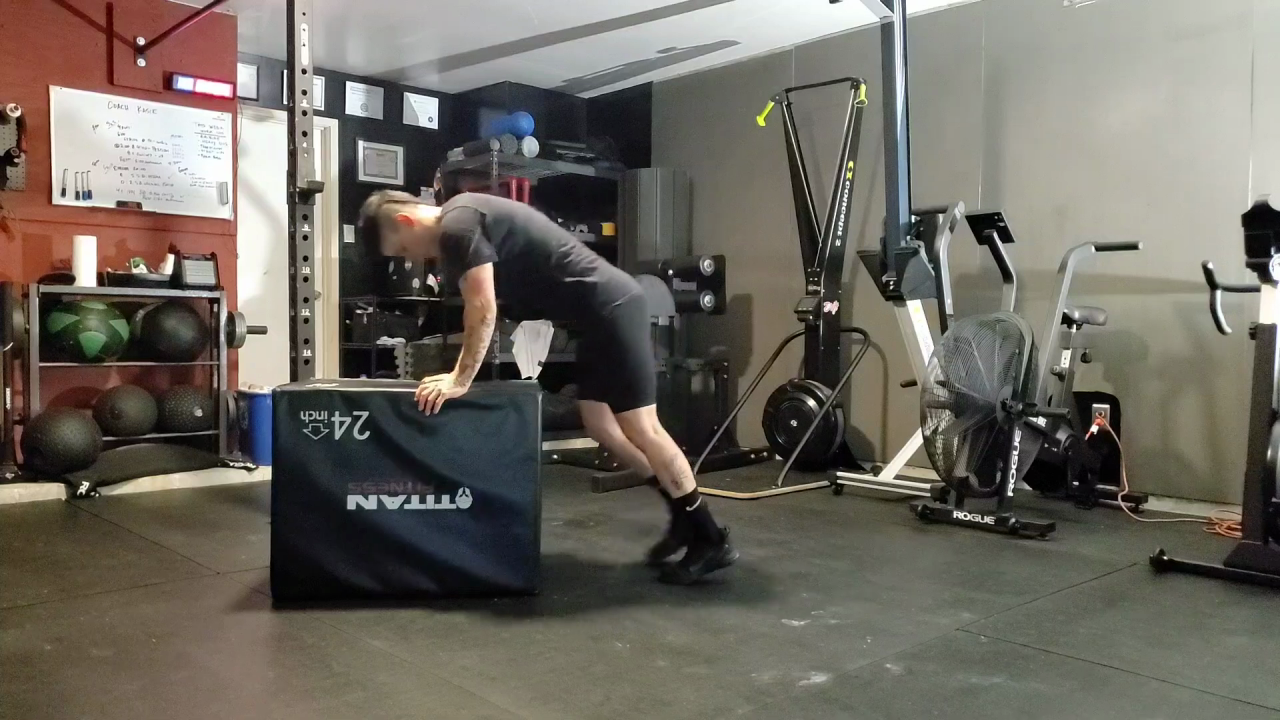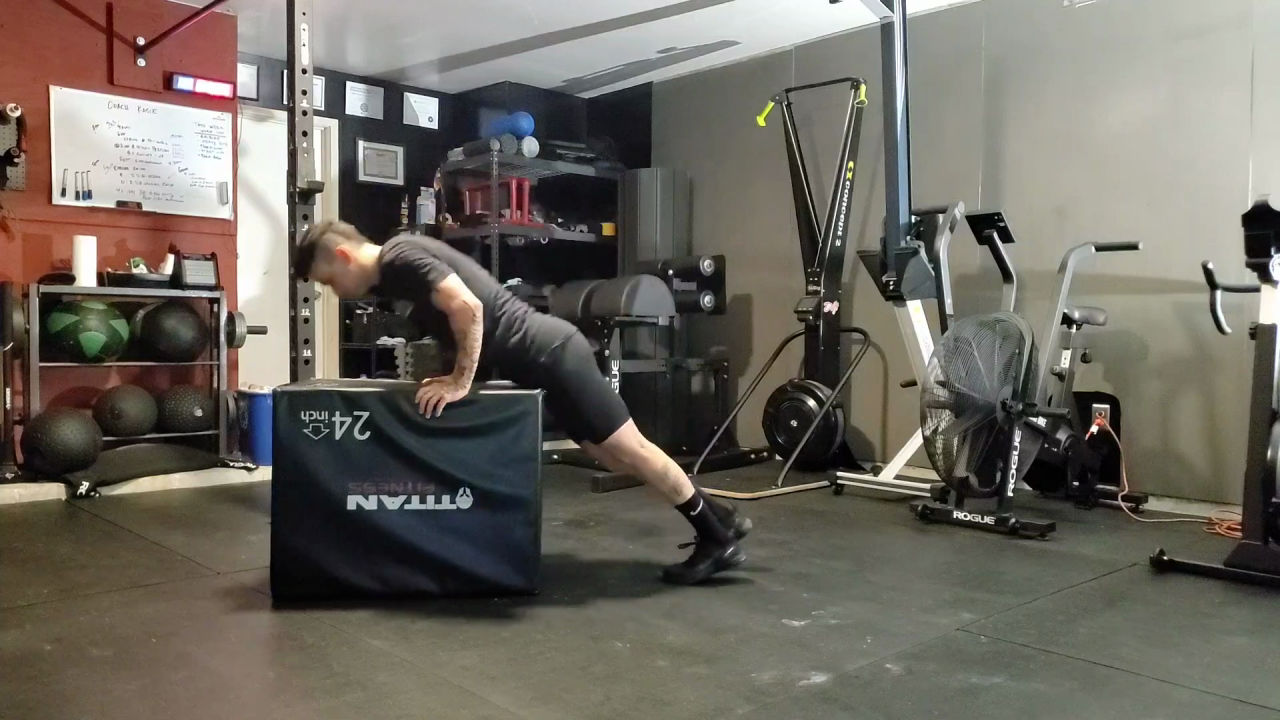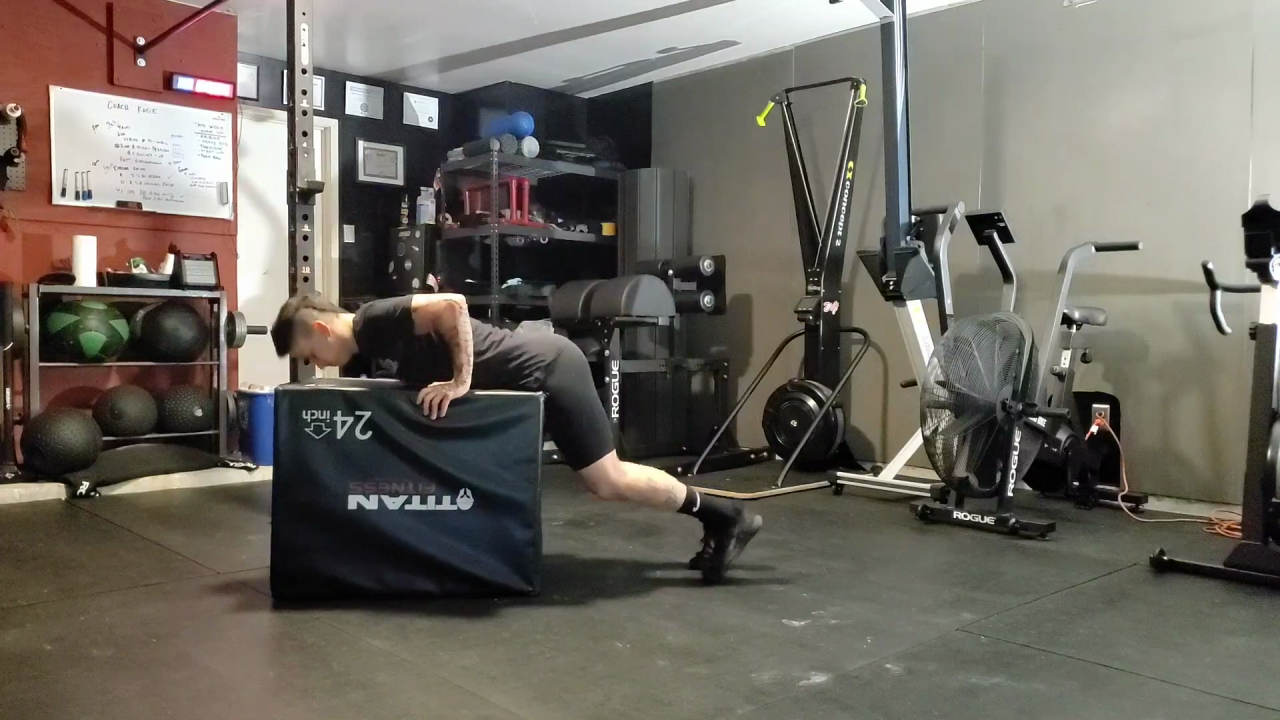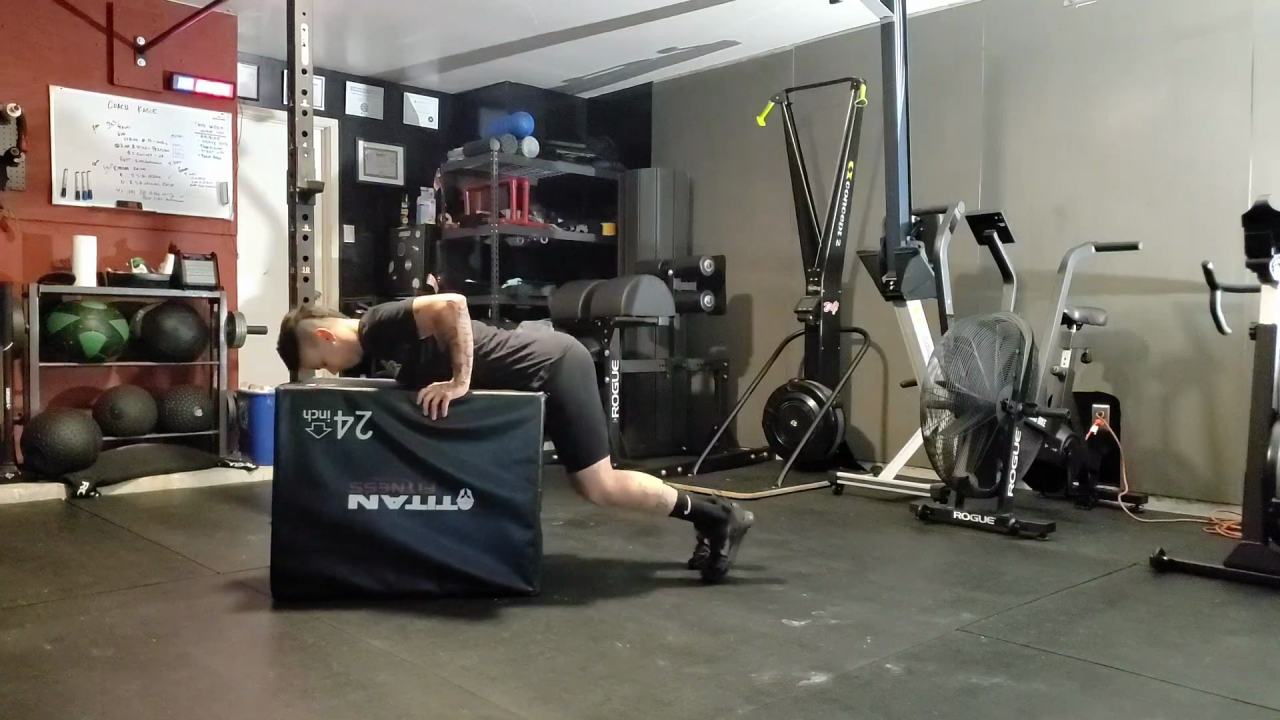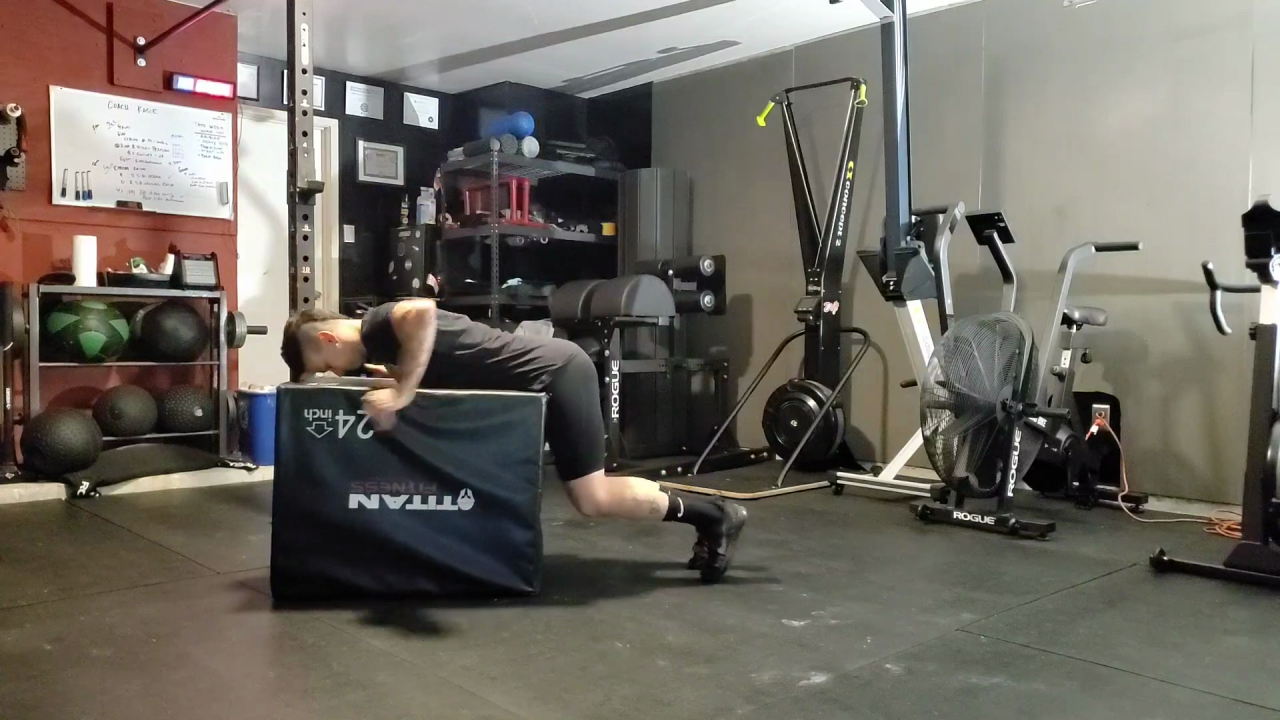
dt=0.4s
person 1, frame 1
left shoulder: (457, 222)
right shoulder: (465, 218)
left elbow: (482, 309)
right elbow: (487, 307)
left wrist: (461, 380)
right wrist: (461, 372)
left hip: (612, 306)
right hip: (601, 312)
left knee: (639, 428)
right knee: (600, 424)
left ankle: (710, 539)
right ankle: (684, 517)
person 1, frame 2
left shoulder: (400, 257)
right shoulder: (397, 266)
left elbow: (467, 310)
left wrist: (460, 382)
right wrist: (455, 376)
left hip: (548, 353)
right hip: (546, 350)
left knee: (626, 447)
right knee: (611, 452)
left ankle: (718, 538)
right ankle: (720, 518)
person 1, frame 3
left shoulder: (373, 321)
right shoulder: (376, 338)
left elbow: (452, 307)
left wrist: (460, 382)
right wrist: (445, 380)
left hip: (545, 370)
right hip: (541, 368)
left knee: (607, 479)
right knee: (606, 476)
left ankle: (729, 517)
right ankle: (717, 519)
person 1, frame 4
left shoulder: (377, 326)
right shoulder: (380, 348)
left elbow: (451, 306)
left wrist: (460, 381)
left hip: (553, 368)
right hip: (547, 369)
left knee: (599, 486)
right knee: (596, 483)
left ankle: (719, 517)
right ankle: (709, 518)
person 1, frame 5
left shoulder: (377, 325)
right shoulder: (383, 341)
left elbow: (422, 311)
left wrist: (401, 392)
right wrist: (398, 380)
left hip: (555, 375)
right hip: (551, 373)
left knee: (592, 499)
right knee: (592, 490)
left ankle: (715, 516)
right ankle: (707, 516)
